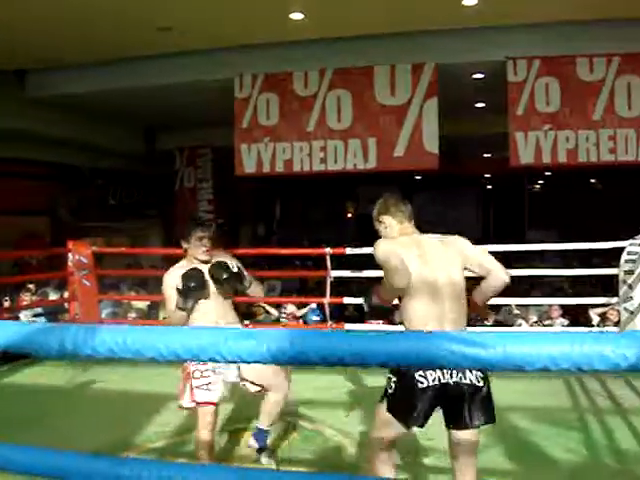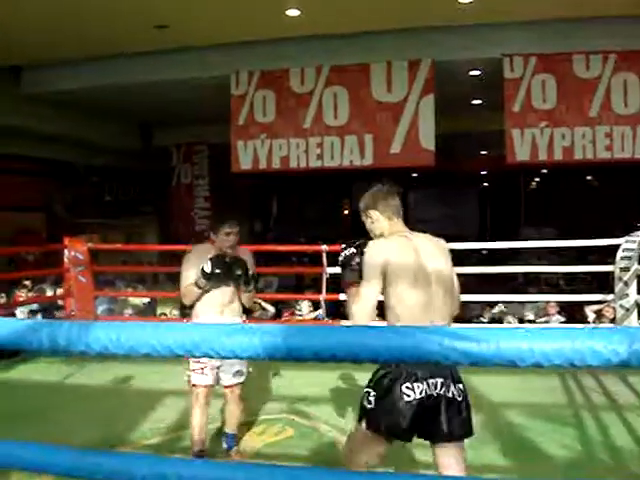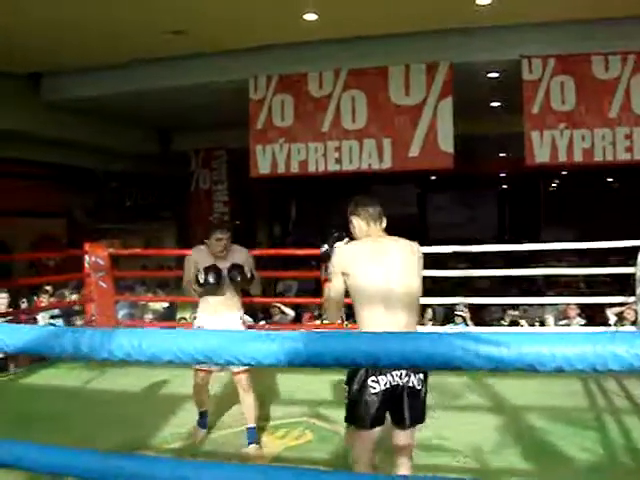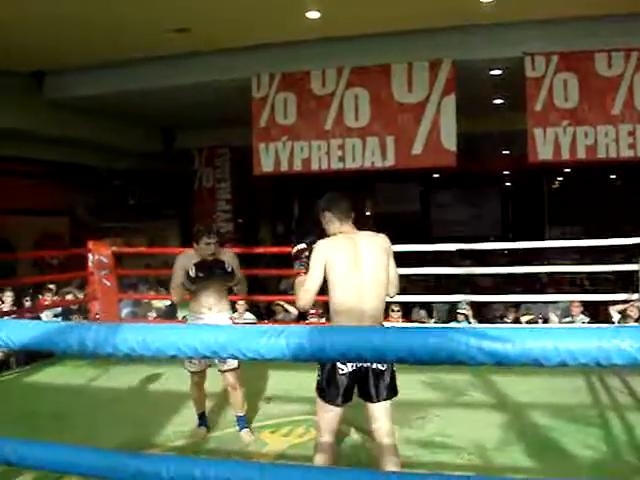
dt=0.5s
person 1, frame 1
left shoulder: (386, 246)
right shoulder: (454, 242)
left elbow: (401, 278)
right elbow: (501, 276)
left wrist: (380, 295)
right wrist: (470, 303)
left knee: (380, 443)
person 1, frame 2
left shoulder: (379, 249)
right shoulder: (438, 246)
left elbow: (361, 321)
left wrist: (350, 281)
left hip: (404, 369)
right hip: (446, 370)
left knee: (356, 464)
right knee: (453, 471)
person 1, frame 3
left shoulder: (344, 254)
right shoulder: (411, 248)
left elbow: (333, 315)
left wrist: (330, 271)
left knee: (362, 462)
right knee: (404, 453)
person 1, frame 4
left shoulder: (324, 247)
right shoulder: (381, 241)
left elbow: (303, 302)
left wrist: (300, 266)
left knee: (326, 434)
right knee: (384, 436)
person 2, frame 1
left shoulder: (225, 261)
right shoulder: (173, 275)
left elbow: (260, 294)
right elbow: (176, 322)
left wrist: (241, 280)
right wrist: (184, 300)
left knee: (279, 382)
right knee: (206, 419)
left ankle: (260, 440)
person 2, frame 2
left shoulder: (244, 257)
right shoulder: (197, 255)
left elbow: (248, 302)
right elbow: (187, 298)
left wrist: (247, 282)
right wrist: (206, 277)
right hip: (204, 327)
left knee: (234, 392)
right knee: (200, 395)
left ankle: (230, 442)
right ankle: (199, 457)
person 2, frame 3
left shoulder: (242, 254)
right shoulder: (195, 255)
left elbow: (256, 291)
right elbow: (187, 290)
left wrist: (249, 279)
right wrist: (200, 284)
left hip: (233, 322)
right hip: (206, 322)
left knee: (243, 381)
right knee: (200, 380)
left ankle: (252, 439)
right ankle: (203, 418)
person 2, frame 4
left shoulder: (228, 256)
right shoulder: (184, 260)
left elbow: (243, 290)
right elbow: (175, 296)
left wrist: (231, 276)
right wrist: (191, 281)
left hip: (222, 322)
right hip: (196, 323)
left knee: (232, 380)
right knee: (197, 379)
left ankle: (242, 424)
right ankle: (202, 420)
